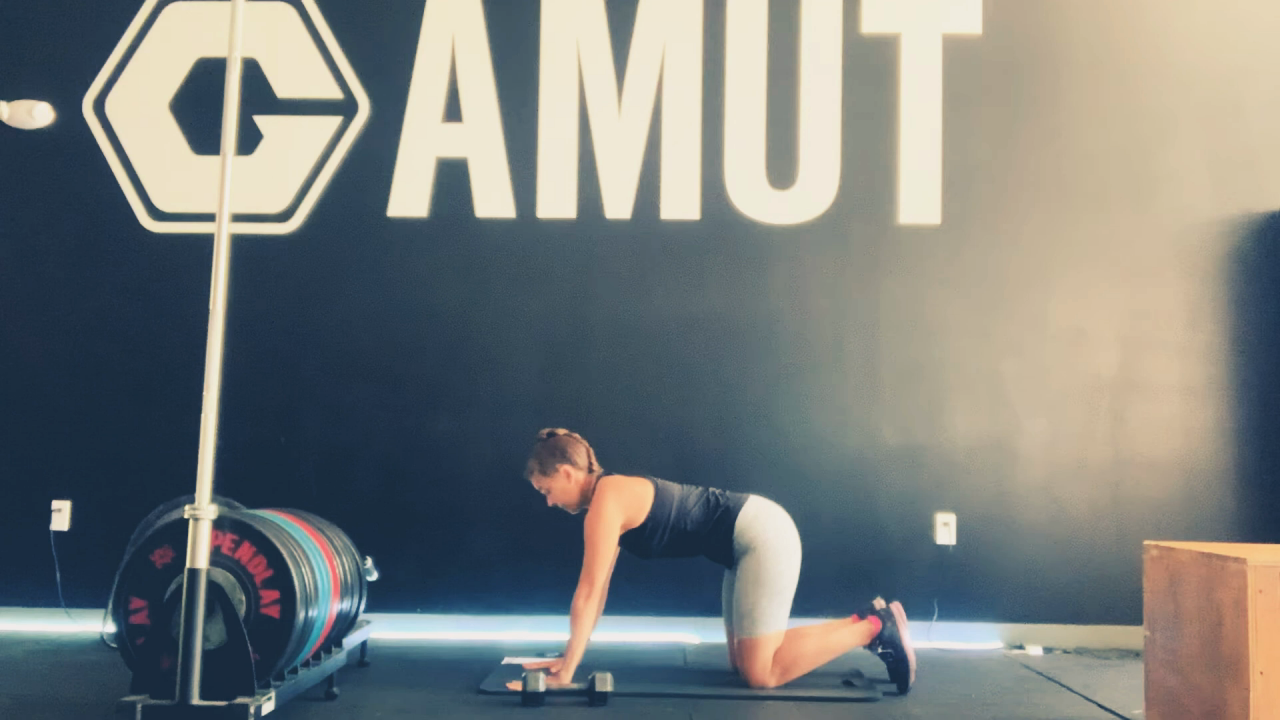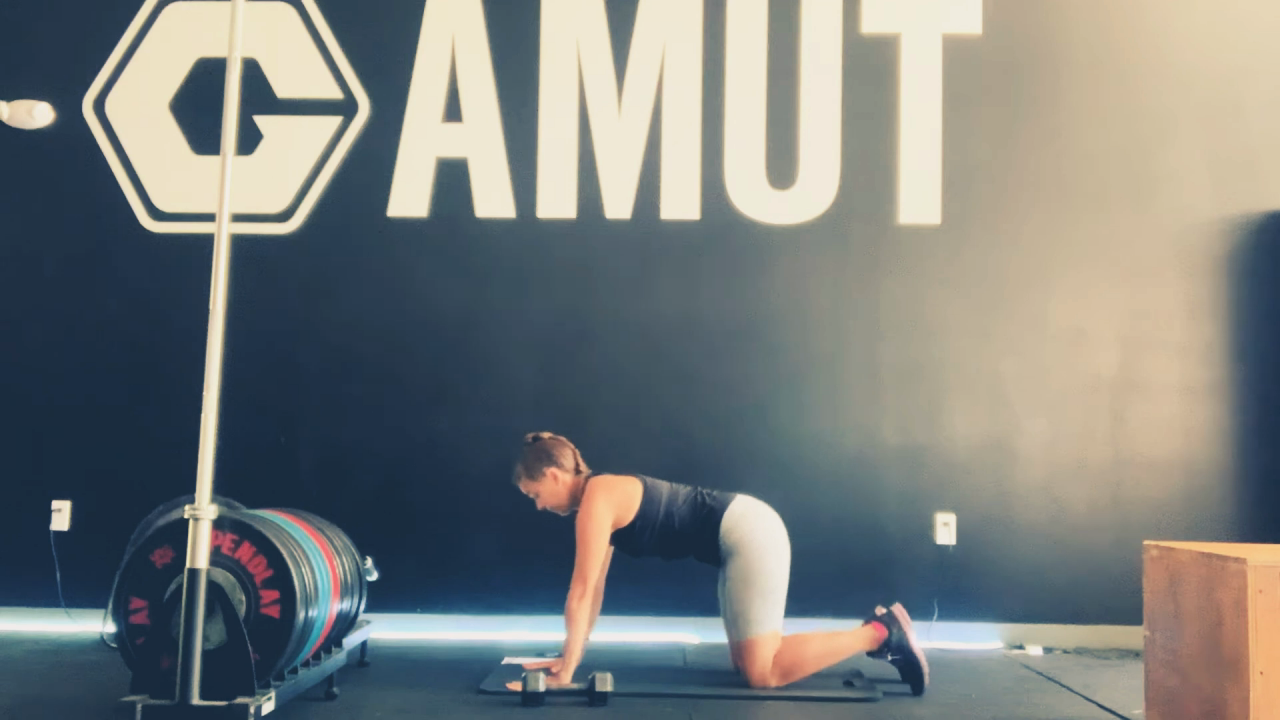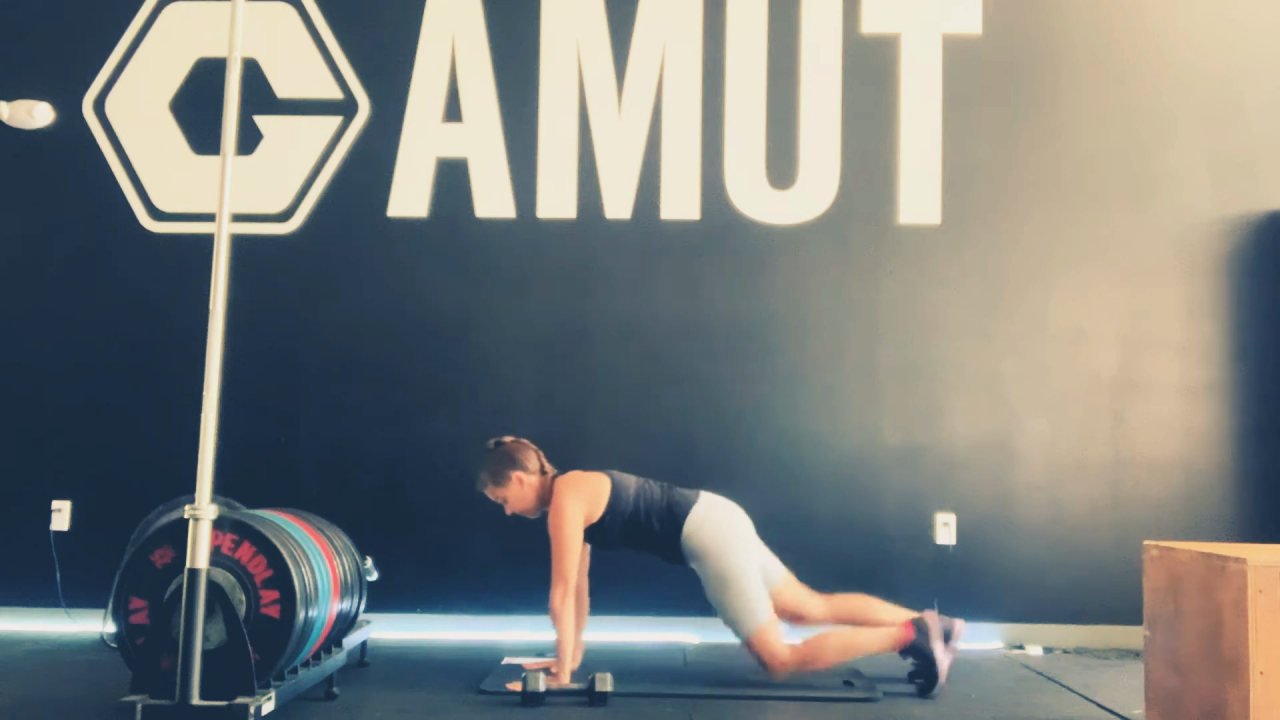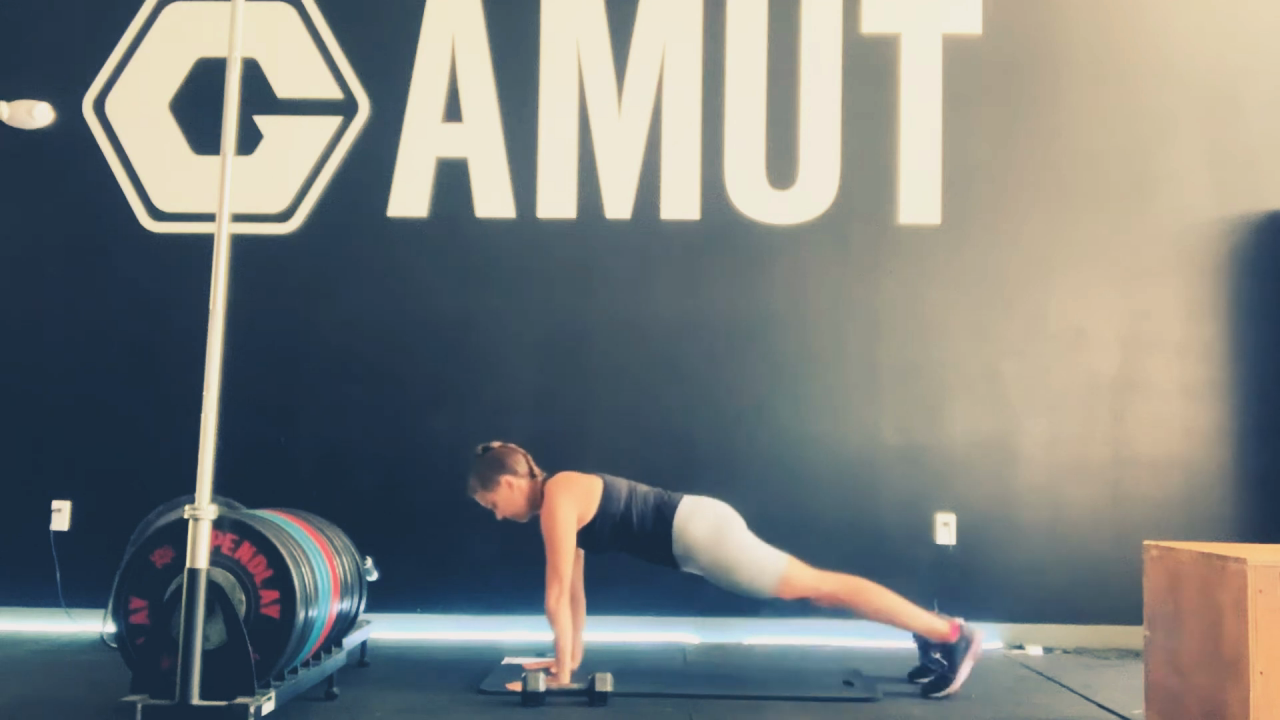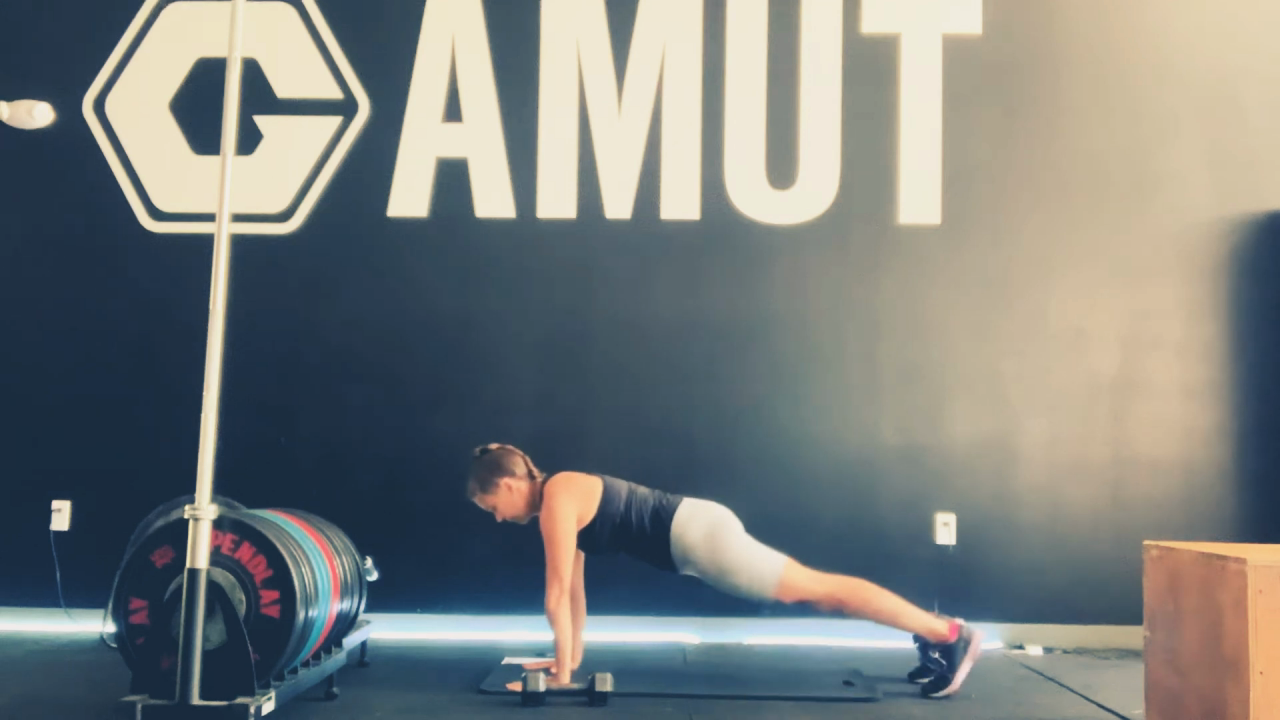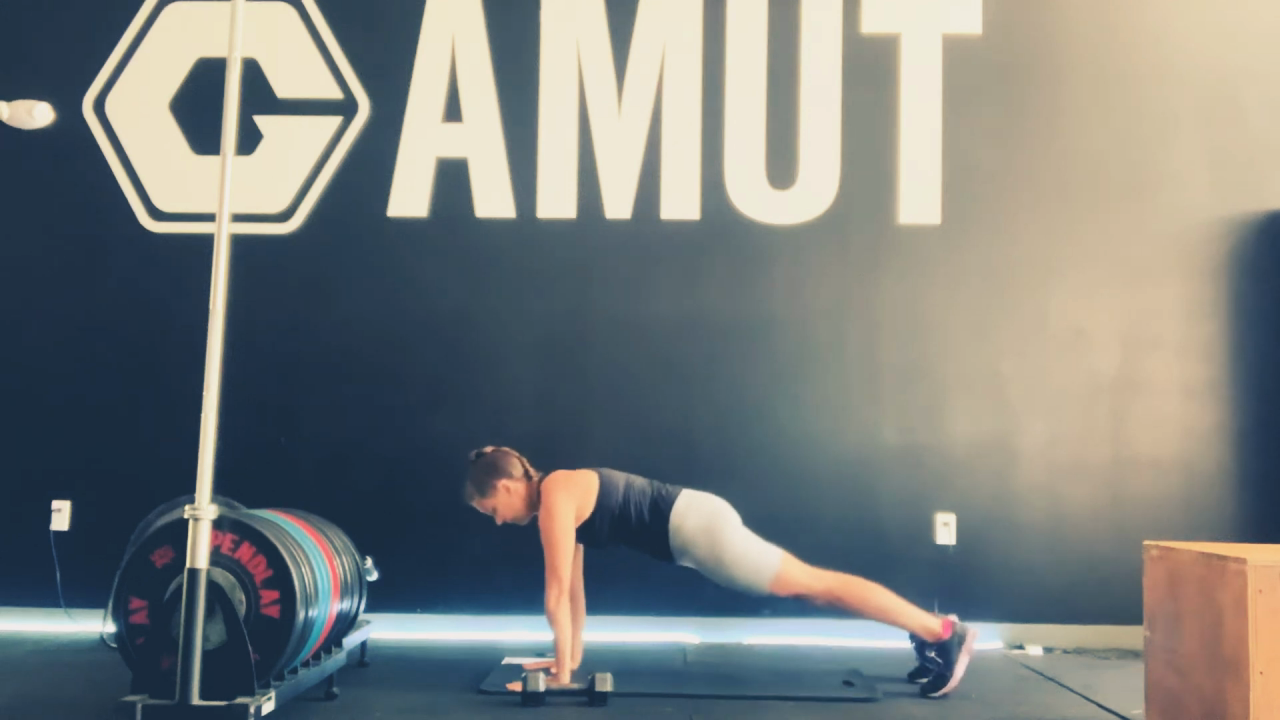
dt=0.3s
person 1, frame 1
left shoulder: (608, 499)
right shoulder: (608, 499)
left elbow: (588, 593)
right elbow: (597, 589)
left wrist: (566, 672)
right wrist: (567, 657)
left hip: (763, 535)
right hip: (749, 537)
left knee: (761, 675)
right knee: (742, 663)
left ankle: (875, 628)
right ankle: (862, 623)
person 1, frame 2
left shoulder: (596, 499)
right shoulder: (601, 499)
left elbow: (581, 593)
right elbow: (593, 590)
left wrist: (566, 672)
right wrist: (567, 657)
left hip: (749, 535)
right hip: (743, 536)
left knee: (762, 675)
right knee: (745, 664)
left ankle: (882, 634)
right ankle: (875, 630)
person 1, frame 3
left shoulder: (564, 497)
right shoulder: (572, 496)
left elbow: (562, 592)
right elbow: (578, 584)
left wrist: (563, 669)
right wrist: (573, 652)
left hip: (708, 532)
right hip: (710, 525)
left knee: (781, 663)
right knee: (814, 609)
left ankle: (911, 634)
right ankle: (922, 623)
person 1, frame 4
left shoulder: (557, 497)
right shoulder: (562, 498)
left elbow: (556, 593)
right elbow: (573, 587)
left wrist: (562, 671)
right wrist: (572, 654)
left hip: (698, 532)
right hip: (696, 529)
left knee: (820, 588)
right knee: (817, 585)
left ankle: (950, 634)
right ankle: (932, 636)
person 1, frame 5
left shoulder: (556, 498)
right shoulder: (563, 500)
left elbow: (557, 592)
right elbow: (573, 587)
left wrist: (561, 671)
right wrist: (573, 654)
left hip: (698, 537)
right hip: (692, 534)
left knee: (818, 590)
right knee: (814, 591)
left ankle: (949, 635)
right ankle: (933, 635)
person 1, frame 6
left shoulder: (554, 496)
right shoulder: (561, 497)
left elbow: (557, 591)
right elbow: (573, 585)
left wrist: (564, 671)
right wrist: (573, 654)
left hip: (695, 527)
right hip: (689, 527)
left knee: (816, 585)
right knee: (810, 587)
left ankle: (942, 633)
right ankle: (928, 634)
